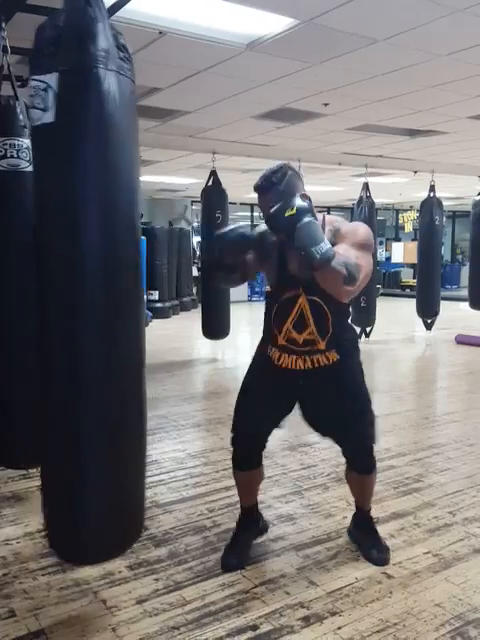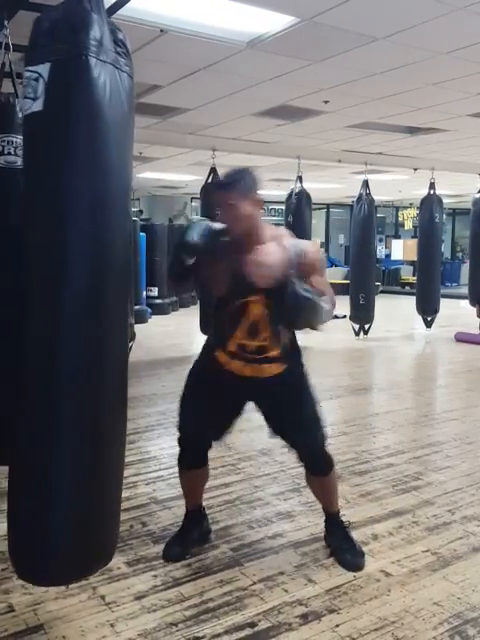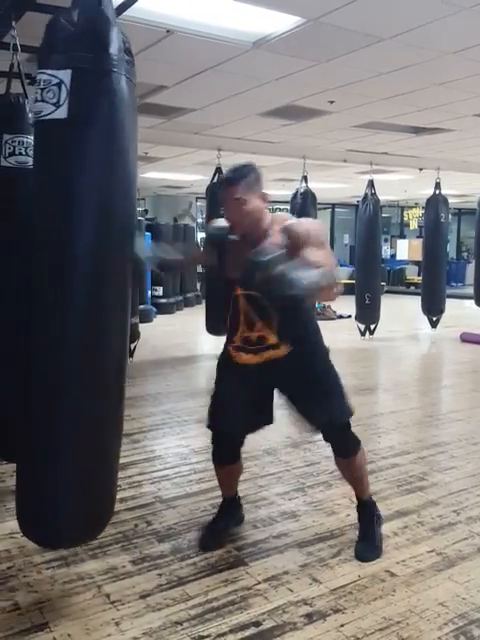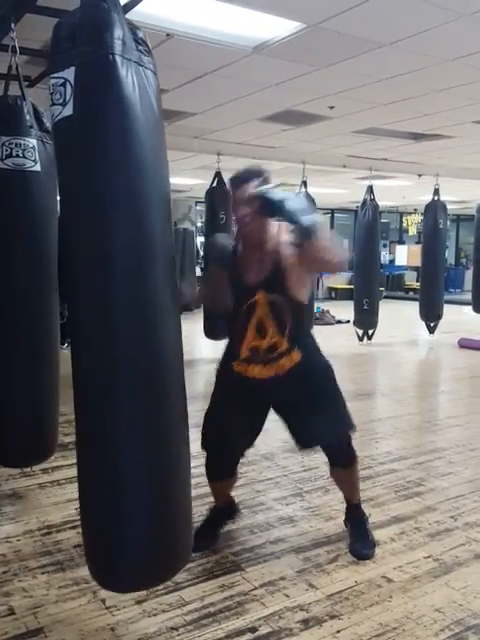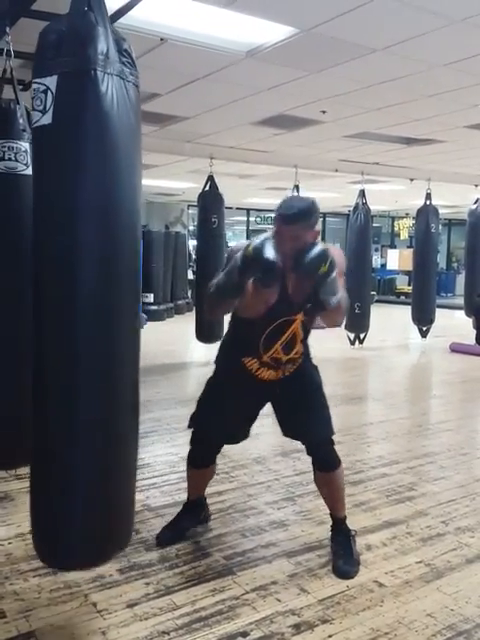
dt=1s
person 1, frame 1
left shoulder: (352, 234)
right shoulder: (266, 238)
left elbow: (345, 286)
right elbow: (229, 276)
left wrist: (306, 226)
right wrist: (228, 251)
left hip: (336, 358)
right hip: (276, 357)
left knee: (359, 449)
right knee: (246, 443)
left ankle: (362, 523)
right ankle: (249, 524)
person 1, frame 2
left shoulder: (297, 250)
right shoulder: (215, 239)
left elbow: (325, 301)
right elbow: (181, 274)
left wrist: (307, 302)
right wrist: (187, 253)
left hip: (277, 366)
right hip: (221, 364)
left knee: (312, 449)
right knee: (193, 444)
left ankle: (335, 526)
right ankle: (195, 522)
person 1, frame 3
left shoulder: (298, 231)
right shoulder: (228, 238)
left elbow: (329, 289)
left hip: (298, 350)
right hip: (242, 355)
left knee: (337, 431)
right knee: (225, 436)
left ankle: (367, 511)
right ankle: (229, 511)
person 1, frame 4
left shoulder: (293, 242)
right shoulder: (224, 252)
left elbow: (335, 260)
right elbow: (214, 302)
left wrist: (298, 217)
left hip: (298, 364)
right hip: (241, 369)
left knee: (337, 443)
right knee: (218, 450)
left ankle: (355, 517)
right ankle: (222, 509)
person 1, frame 5
left shoulder: (328, 259)
right shoulder: (251, 256)
left elbow: (336, 317)
right elbow: (212, 306)
left wrist: (326, 280)
right wrist: (238, 273)
left hip: (294, 367)
right hip: (239, 366)
left knee: (323, 449)
right knee: (204, 442)
left ankle: (341, 532)
right ankle: (194, 509)
